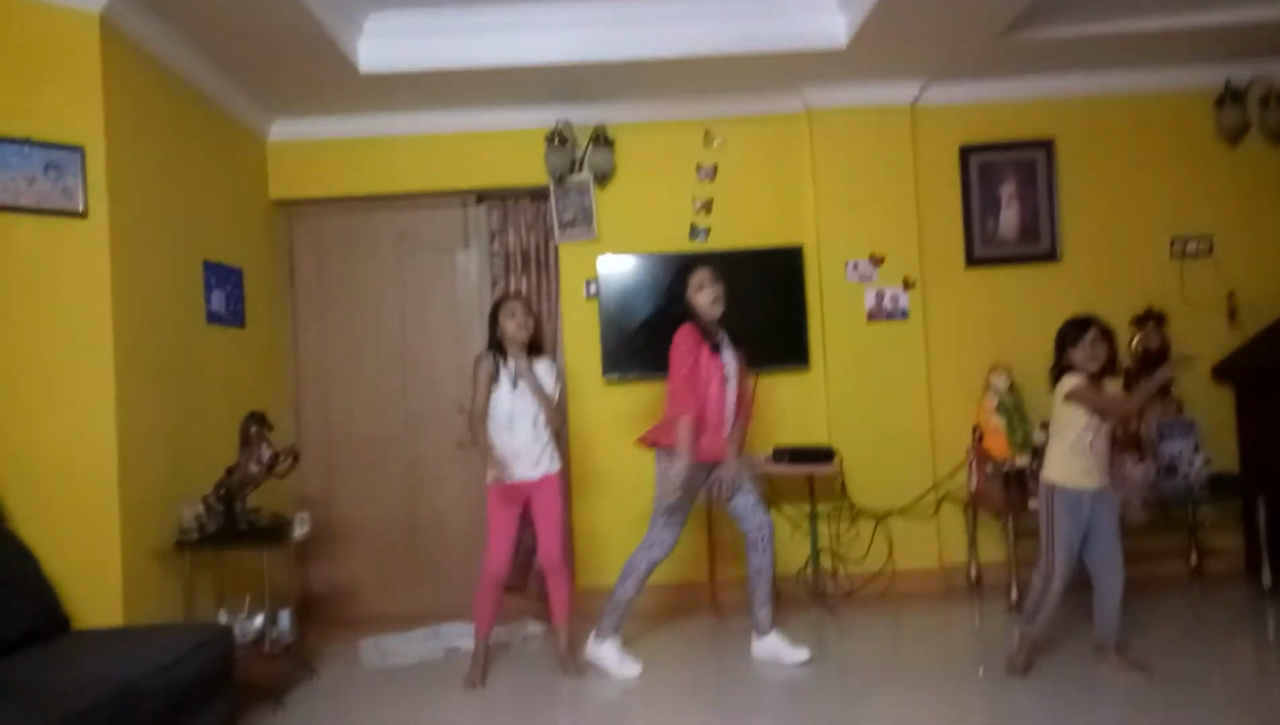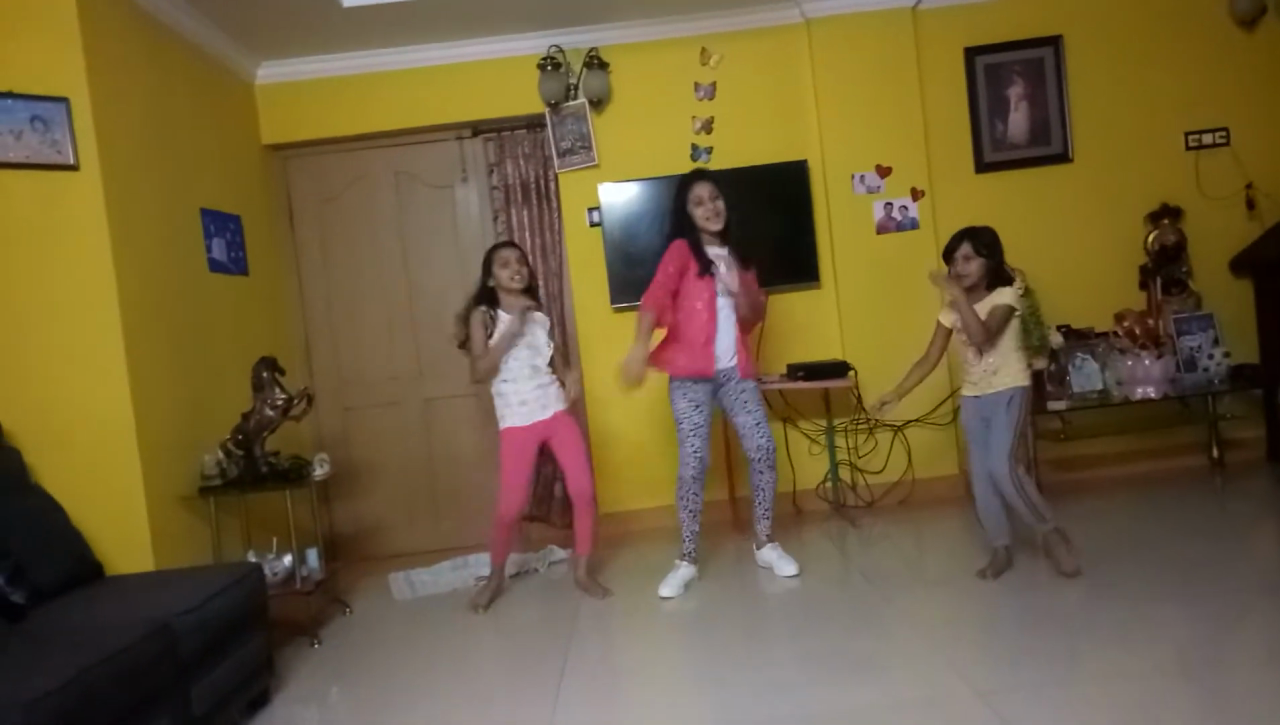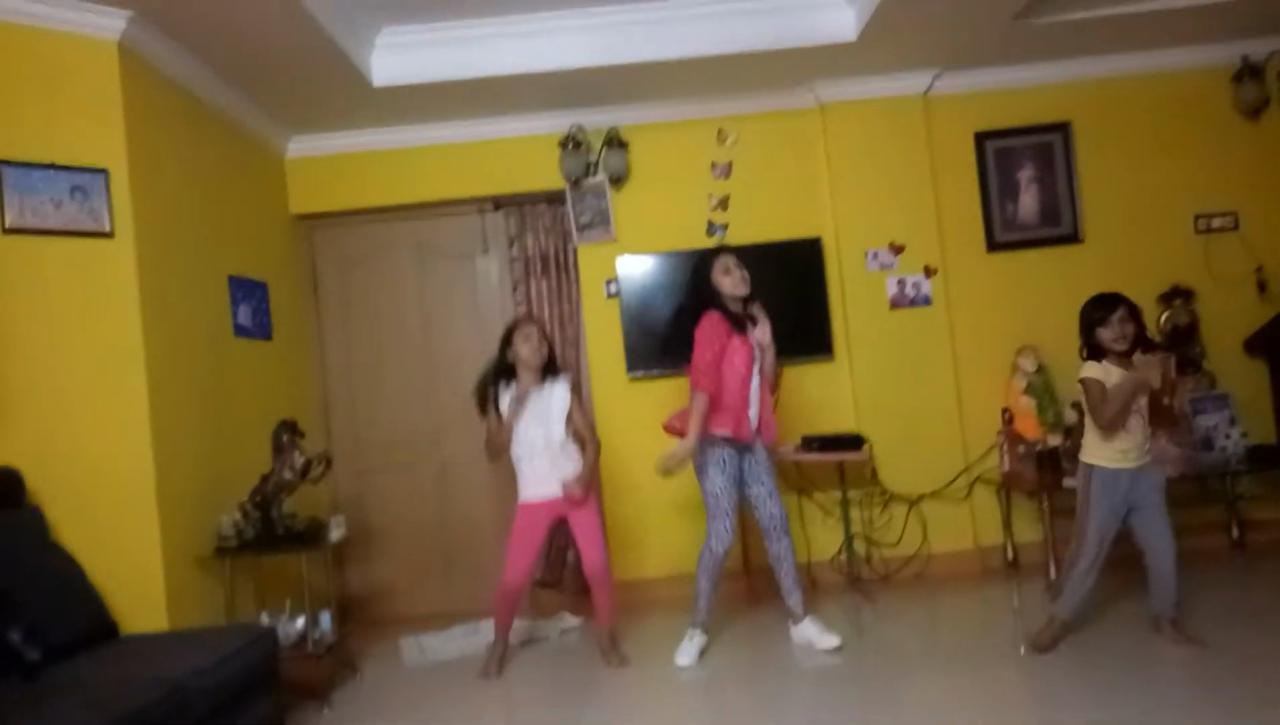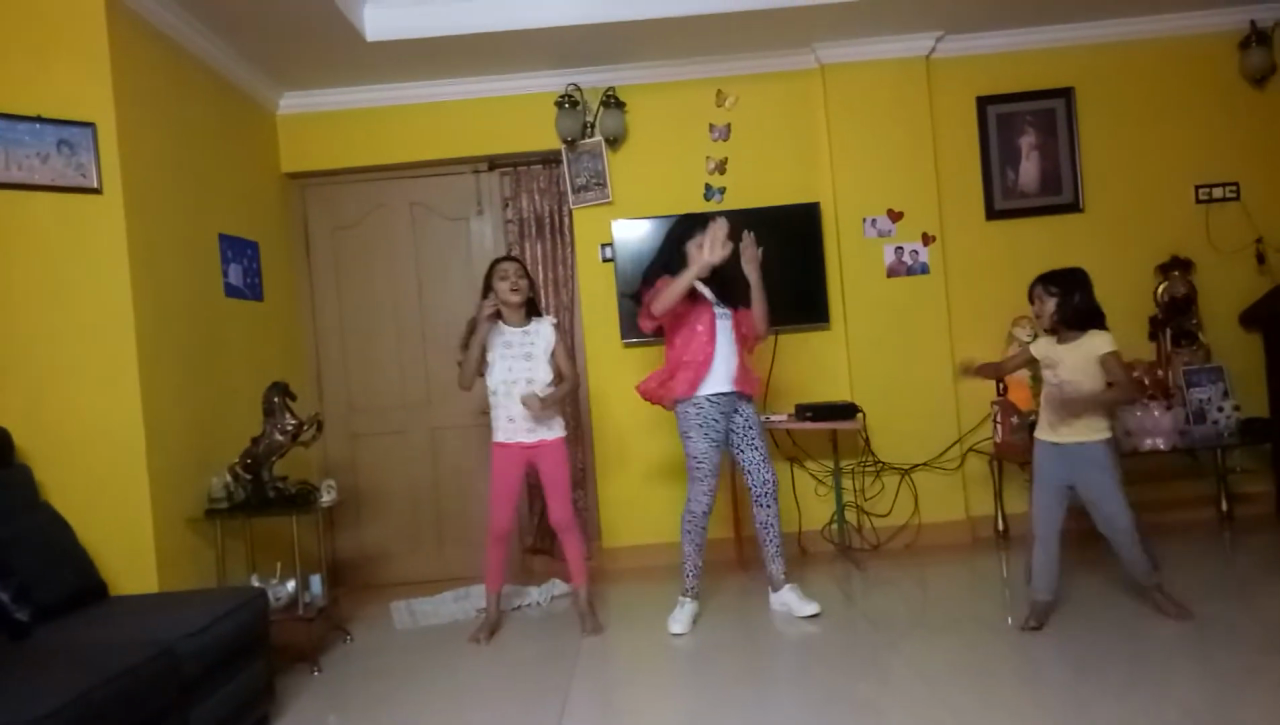
dt=1s
person 1, frame 1
left shoulder: (726, 343)
right shoulder: (688, 336)
left elbow: (739, 404)
right elbow: (682, 399)
left wrist: (732, 455)
right wrist: (680, 462)
left hip: (721, 457)
right hip: (685, 454)
left knee: (760, 529)
right knee: (659, 544)
left ankle: (764, 636)
right ankle: (604, 637)
person 1, frame 2
left shoulder: (735, 255)
right shoulder: (680, 252)
left elbow: (751, 316)
right elbow: (655, 299)
left wrist: (740, 283)
right wrist: (640, 348)
left hip: (737, 371)
right hip: (691, 374)
left knee: (762, 452)
right knee: (693, 466)
left ankle: (766, 544)
right ankle: (687, 561)
person 1, frame 3
left shoulder: (752, 326)
right shoulder: (712, 321)
left elbow: (767, 387)
right elbow: (703, 381)
left wrist: (767, 344)
right wrist: (690, 440)
left hip: (750, 441)
right hip: (717, 441)
left knee: (776, 523)
right knee: (721, 535)
left ankle: (800, 620)
right ankle: (697, 629)
person 1, frame 4
left shoulder: (726, 291)
right shoulder: (671, 285)
left elbow: (757, 332)
right elbow: (657, 307)
left wrist: (753, 277)
right wrist: (700, 263)
left hip: (738, 399)
right hip: (698, 402)
left knee: (764, 486)
right knee: (701, 498)
left ankle: (780, 586)
right ankle: (689, 596)
person 2, frame 1
left shoulder: (545, 367)
right shoulder: (489, 364)
left elbow: (556, 424)
right elbow: (476, 418)
left wrist: (533, 382)
right wrist: (492, 461)
left hip: (546, 475)
right hip: (507, 477)
left knee: (553, 561)
right knee: (496, 566)
left ankle: (563, 645)
right ankle: (480, 651)
person 2, frame 2
left shoulder: (539, 318)
right shoulder: (482, 316)
right elbow: (482, 371)
left wrist: (568, 373)
right wrist: (510, 332)
left hip: (557, 413)
right hip: (516, 423)
left knee: (583, 492)
right knee: (510, 508)
left ankle: (583, 571)
right ankle: (495, 578)
person 2, frame 3
left shoulder: (563, 389)
right shoulder: (500, 395)
left elbow: (590, 440)
right elbow: (494, 451)
left wrist: (584, 477)
right wrist: (513, 414)
left hip: (575, 491)
right hip: (534, 498)
left knee: (597, 566)
right knee: (514, 579)
left ankle: (607, 638)
right ankle: (500, 643)
person 2, frame 4
left shoulder: (547, 327)
right shoulder: (485, 331)
left elbow: (570, 378)
right elbow: (465, 381)
left wrist: (547, 402)
right wrist: (480, 330)
left hip: (550, 436)
right hip: (506, 441)
left knee: (564, 518)
right knee: (499, 526)
left ankle: (584, 602)
right ankle: (493, 611)
person 3, frame 1
left shoulder: (1099, 389)
right shoulder: (1071, 385)
right elbow: (1125, 410)
right wrist: (1161, 375)
left hip: (1099, 493)
right hip: (1064, 491)
left knee: (1111, 572)
right knee: (1056, 569)
left ankle: (1110, 646)
right ankle: (1028, 637)
person 3, frame 2
left shoulder: (1005, 296)
right shoulder: (951, 309)
left elbow: (982, 339)
right elbow: (929, 359)
left wrist: (959, 297)
right wrist: (894, 395)
left hip: (1009, 393)
right hip: (973, 399)
left knee: (1003, 468)
right knee: (980, 478)
left ankle: (1051, 533)
right ankle: (1000, 549)
person 3, frame 3
left shoulder: (1145, 368)
right shoulder: (1093, 372)
left elbow: (1160, 409)
right elbow: (1106, 421)
right wrist: (1134, 381)
left hip: (1143, 472)
right hip: (1102, 473)
left knee: (1163, 549)
right knee: (1089, 549)
left ankle: (1166, 619)
right ankle: (1060, 618)
person 3, frame 4
left shoulder: (1100, 342)
right shoulder: (1042, 345)
left elbow: (1126, 391)
right elbow: (1003, 368)
left wrist: (1081, 399)
right wrist: (975, 370)
left hip: (1092, 449)
right hip: (1049, 449)
left knee: (1119, 523)
right knee: (1044, 528)
left ankle: (1153, 588)
right ankle: (1041, 600)
